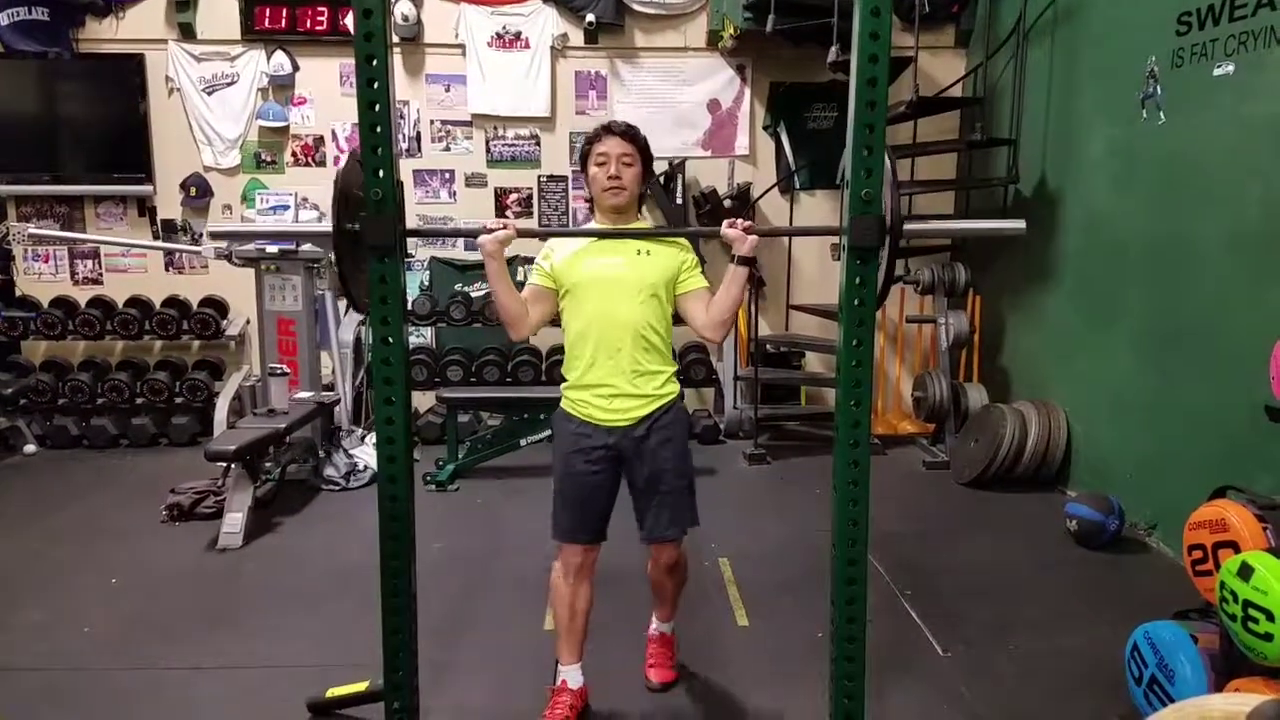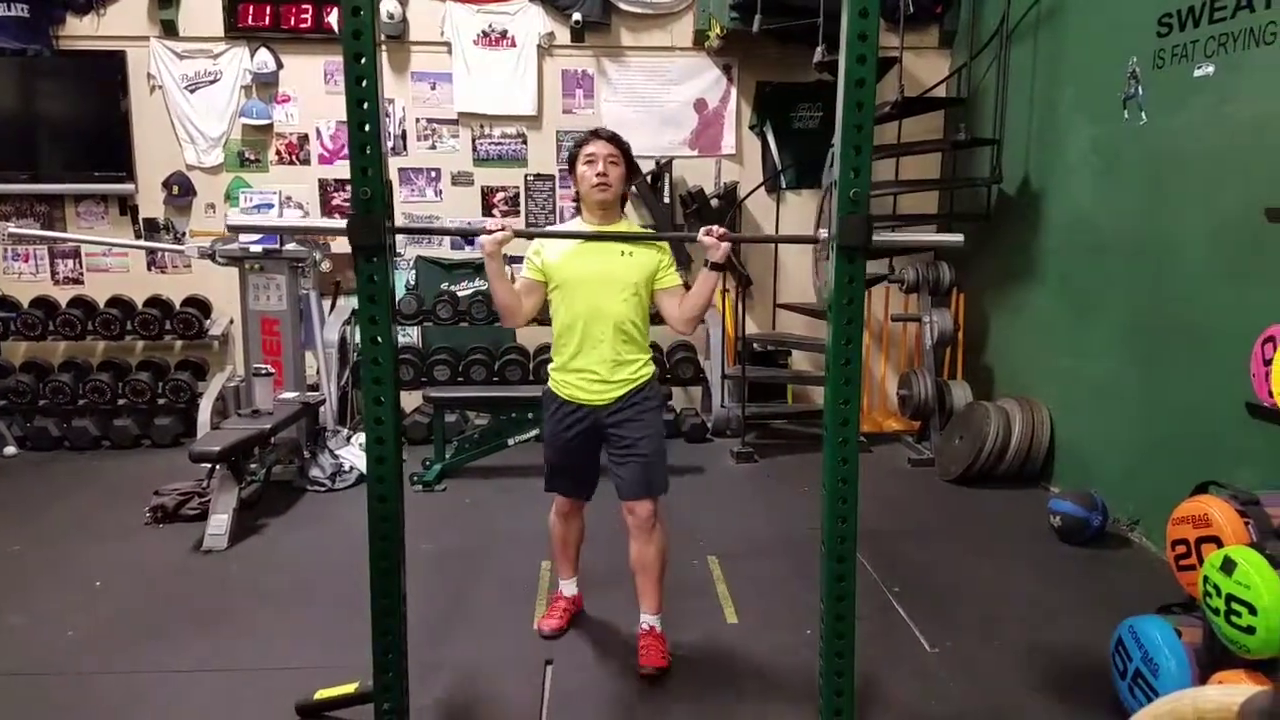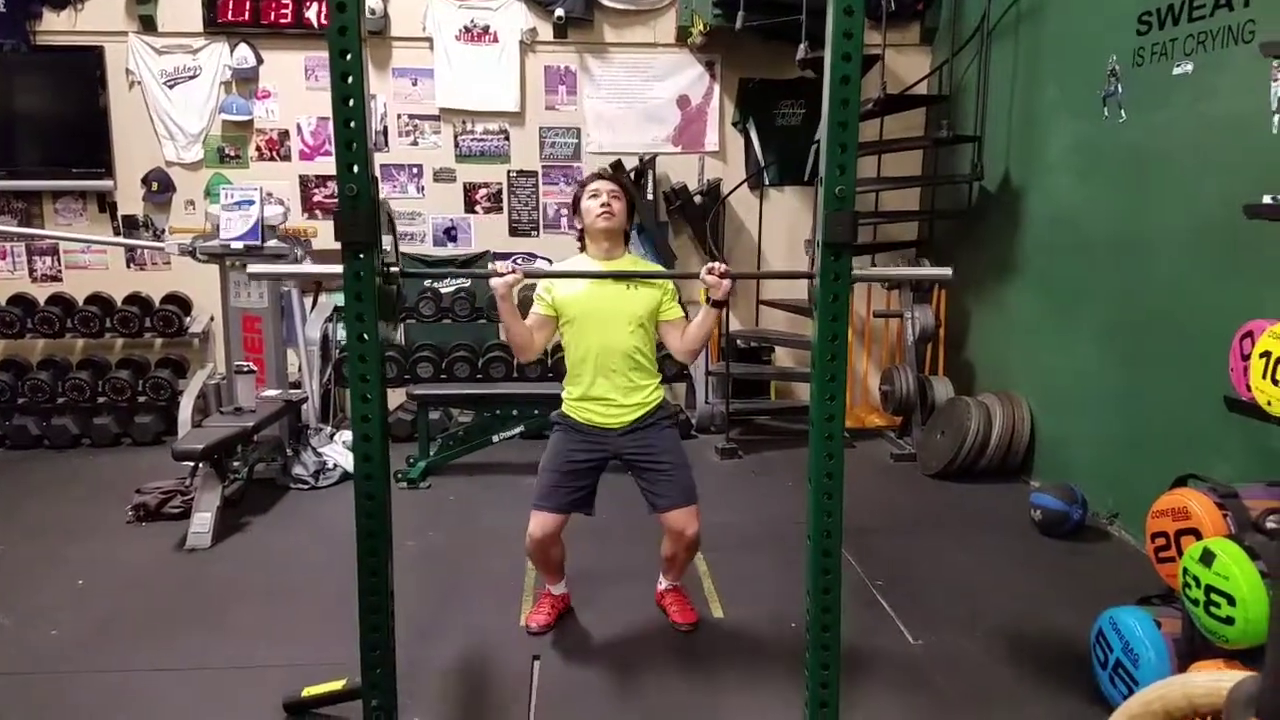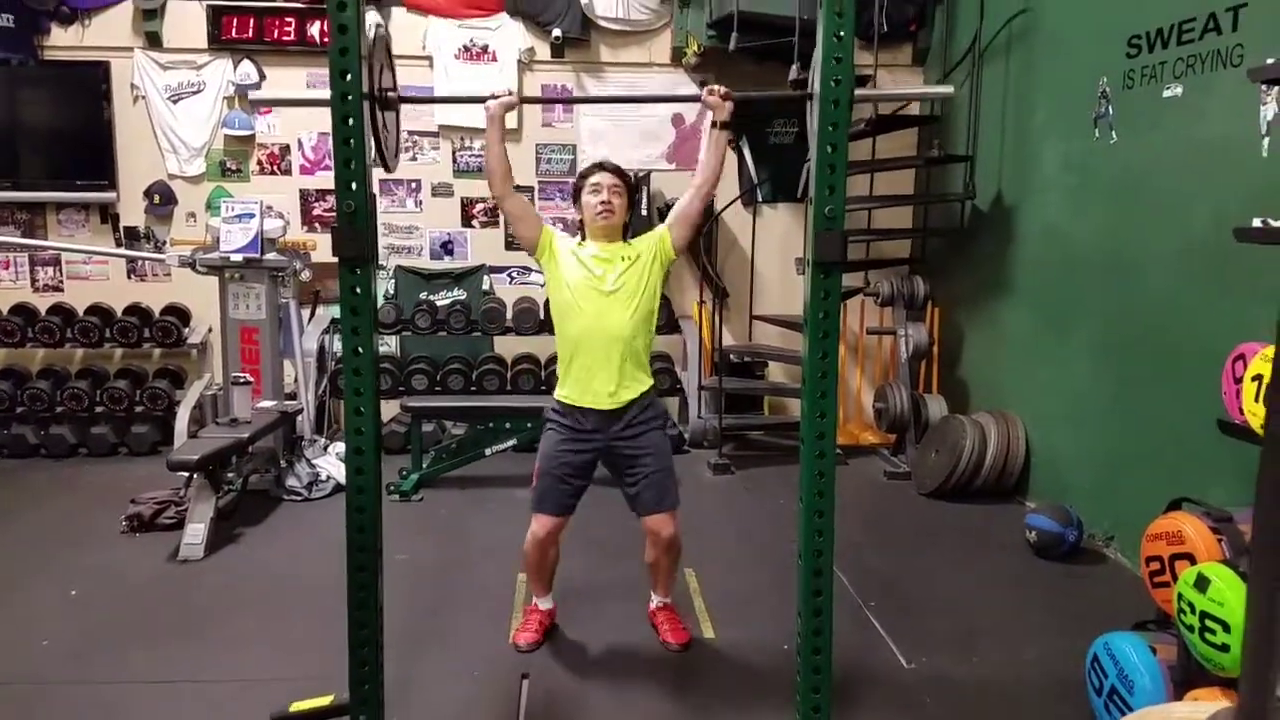
dt=0.7s
person 1, frame 1
left shoulder: (673, 249)
right shoulder: (560, 248)
left elbow: (714, 327)
right elbow: (519, 326)
left wrist: (741, 260)
right wrist: (494, 260)
left hip: (657, 418)
right hip: (582, 420)
left knee: (666, 549)
right knee: (575, 555)
left ankle: (661, 631)
person 1, frame 2
left shoulder: (652, 246)
right shoulder: (548, 244)
left elbow: (683, 320)
right elbow: (514, 316)
left wrist: (713, 264)
right wrist: (493, 258)
left hip: (633, 396)
right hip: (567, 397)
left knee: (642, 512)
right knee: (566, 505)
left ankle: (650, 626)
right ankle: (568, 592)
person 1, frame 3
left shoulder: (655, 279)
right shoulder: (557, 280)
left elbow: (686, 350)
right elbow: (525, 350)
left wrist: (715, 302)
right wrist: (504, 300)
left hip: (647, 420)
right hip: (579, 422)
left knee: (685, 528)
right knee: (540, 532)
left ankle: (668, 587)
right ankle: (555, 592)
person 1, frame 4
left shoulder: (652, 253)
right shoulder: (555, 251)
left elbow: (702, 189)
right elbow: (502, 192)
left wrist: (720, 125)
right wrist: (496, 121)
left hip: (636, 414)
right hip: (571, 415)
left knee: (664, 531)
right knee: (541, 533)
left ankle: (660, 604)
right ankle: (541, 608)
